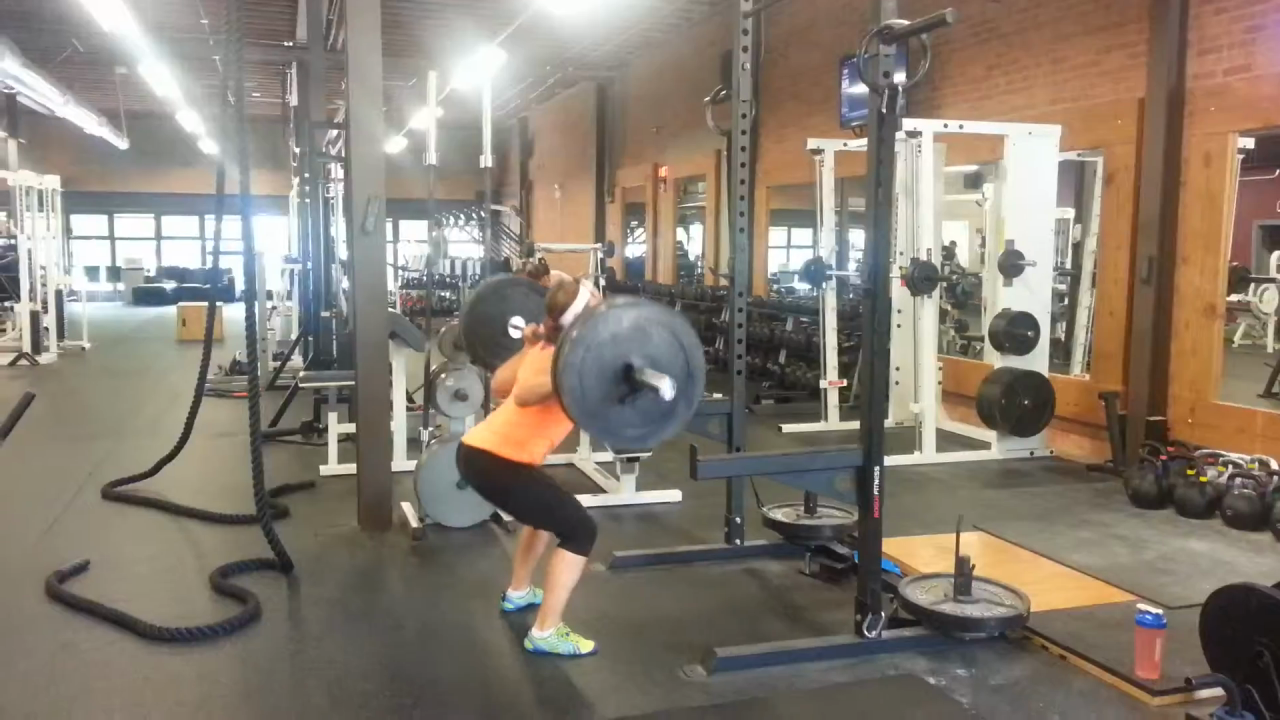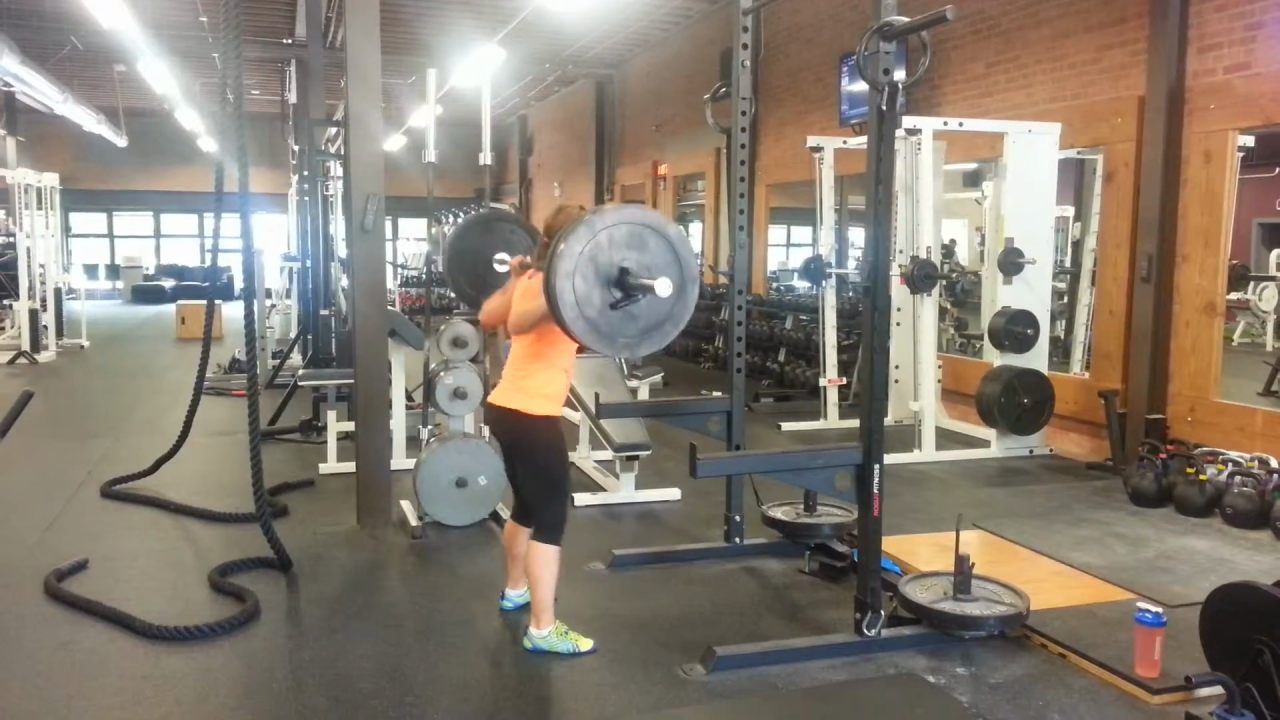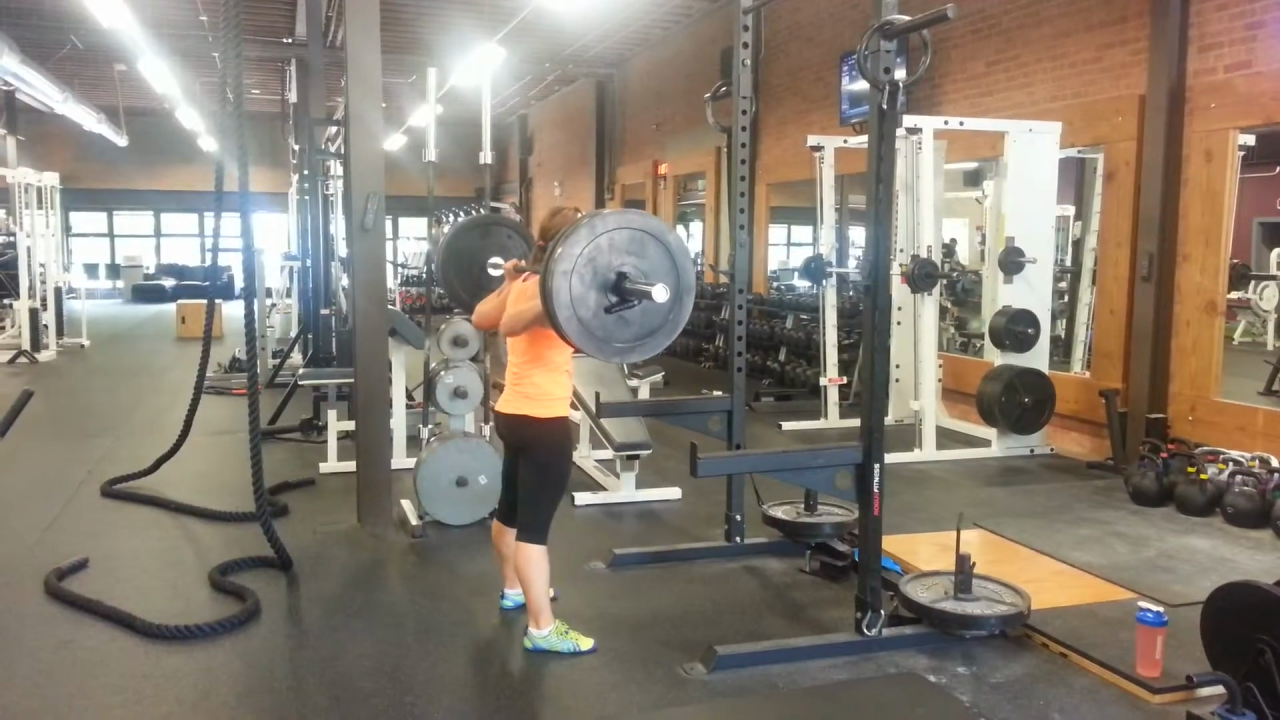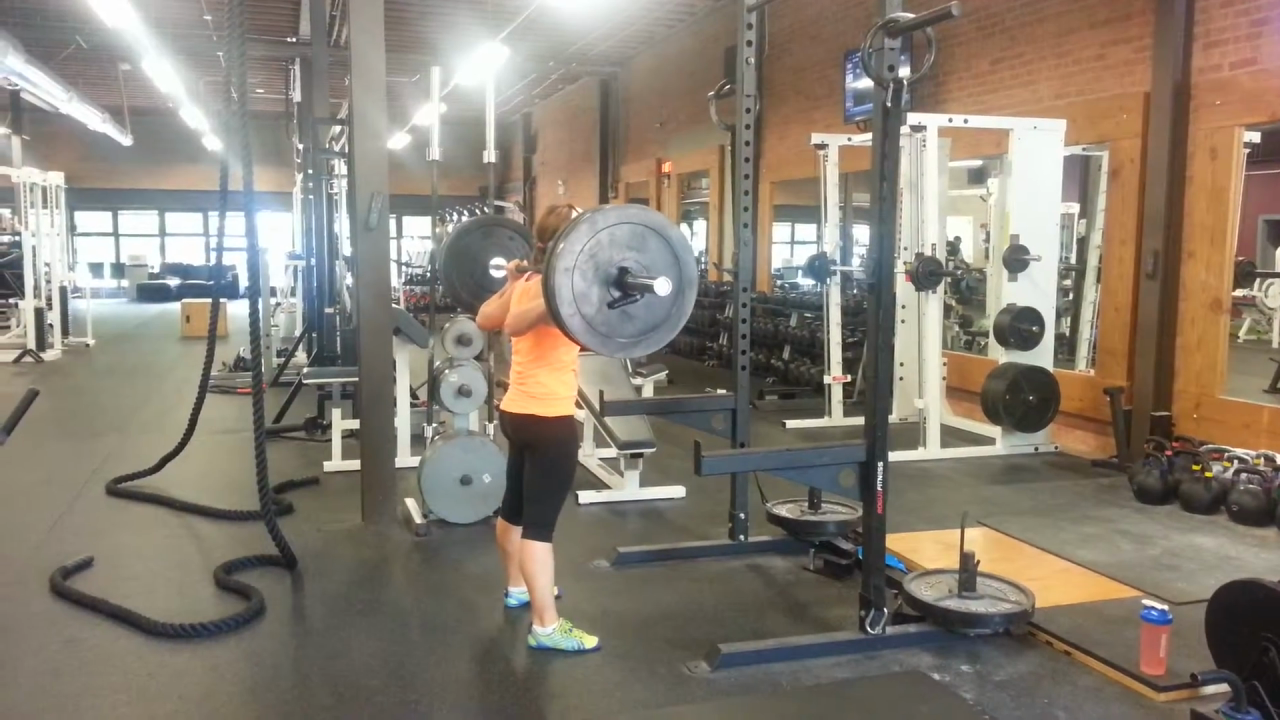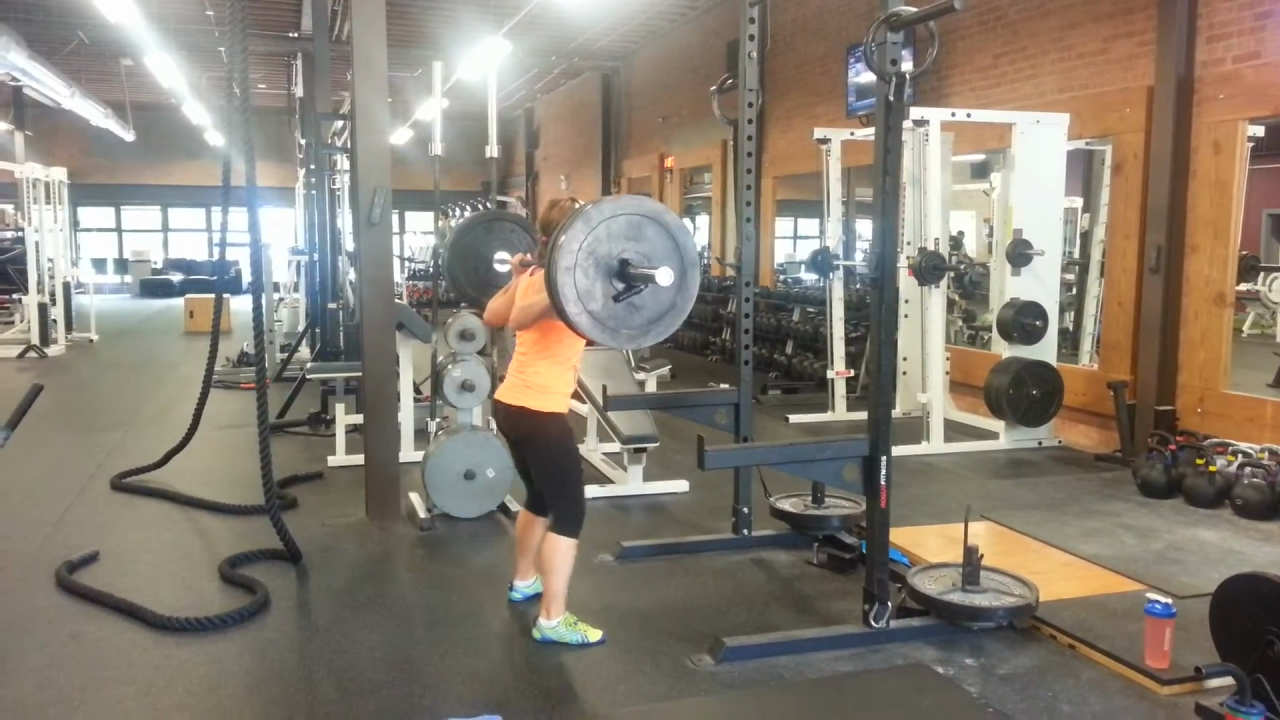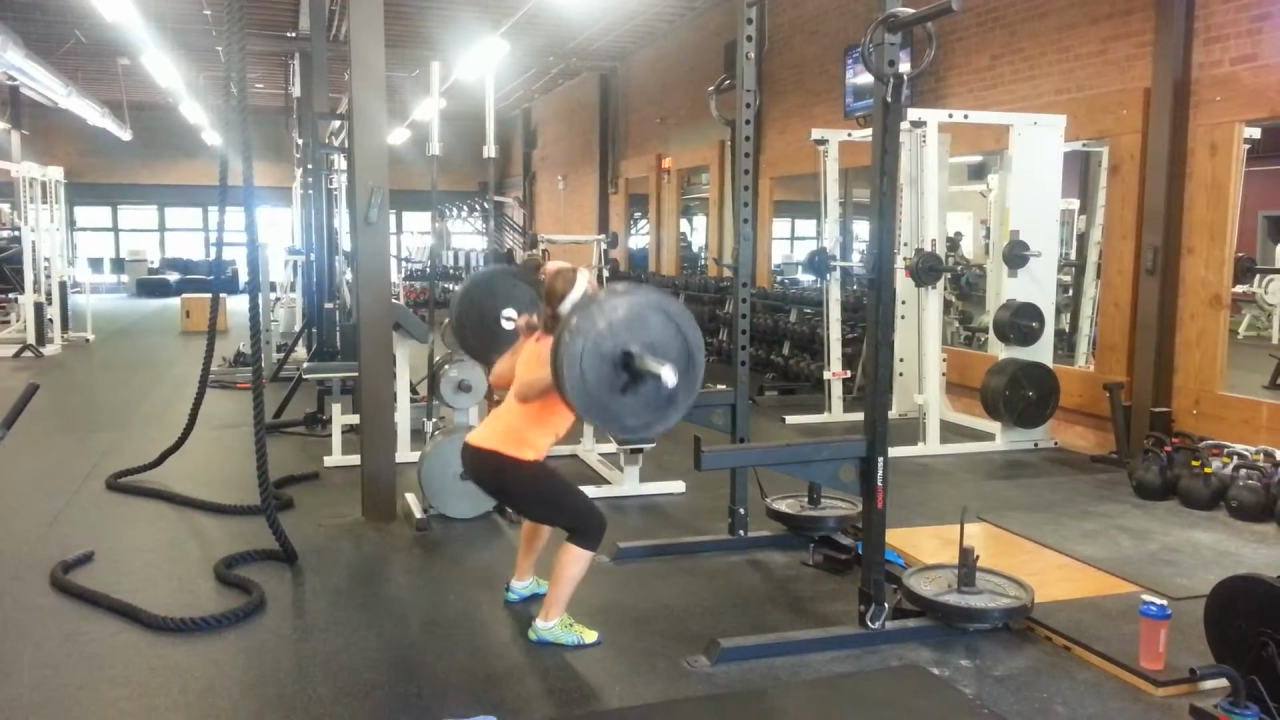
dt=0.4s
person 1, frame 1
left shoulder: (544, 351)
left elbow: (499, 385)
right elbow: (523, 395)
left hip: (477, 451)
right hip: (499, 462)
left knee: (550, 509)
right knee: (579, 529)
left ankle: (518, 592)
right ankle: (545, 633)
person 1, frame 2
left shoulder: (532, 280)
left elbow: (487, 317)
right elbow: (517, 323)
left wrist: (515, 278)
left hip: (505, 408)
right hip: (532, 416)
left knee: (527, 509)
right knee: (550, 522)
left ankle: (516, 590)
right ankle: (543, 630)
person 1, frame 3
left shoulder: (526, 282)
left elbow: (480, 318)
right elbow: (511, 325)
left wrist: (509, 280)
left hip: (513, 413)
right hip: (542, 420)
left knee: (512, 509)
right knee: (533, 525)
left ankle: (513, 590)
right ankle: (543, 630)
person 1, frame 4
left shoulder: (529, 282)
left elbow: (485, 319)
right elbow: (516, 325)
left wrist: (511, 282)
left hip: (518, 411)
right hip: (548, 419)
left knee: (516, 507)
right knee: (539, 522)
left ankle: (518, 588)
right ankle: (547, 627)
person 1, frame 5
left shoulder: (535, 275)
left elbow: (492, 316)
right elbow: (521, 319)
left wrist: (516, 276)
left hip: (510, 404)
right hip: (536, 411)
left knee: (542, 498)
right knee: (569, 513)
left ankle: (524, 581)
right ankle: (553, 621)
person 1, frame 6
left shoulder: (541, 339)
left elbow: (497, 379)
right elbow: (525, 392)
left wrist: (523, 338)
left hip: (481, 450)
right hip: (500, 460)
left knee: (553, 494)
right knee: (589, 524)
left ankle: (521, 583)
right ankle: (549, 624)
